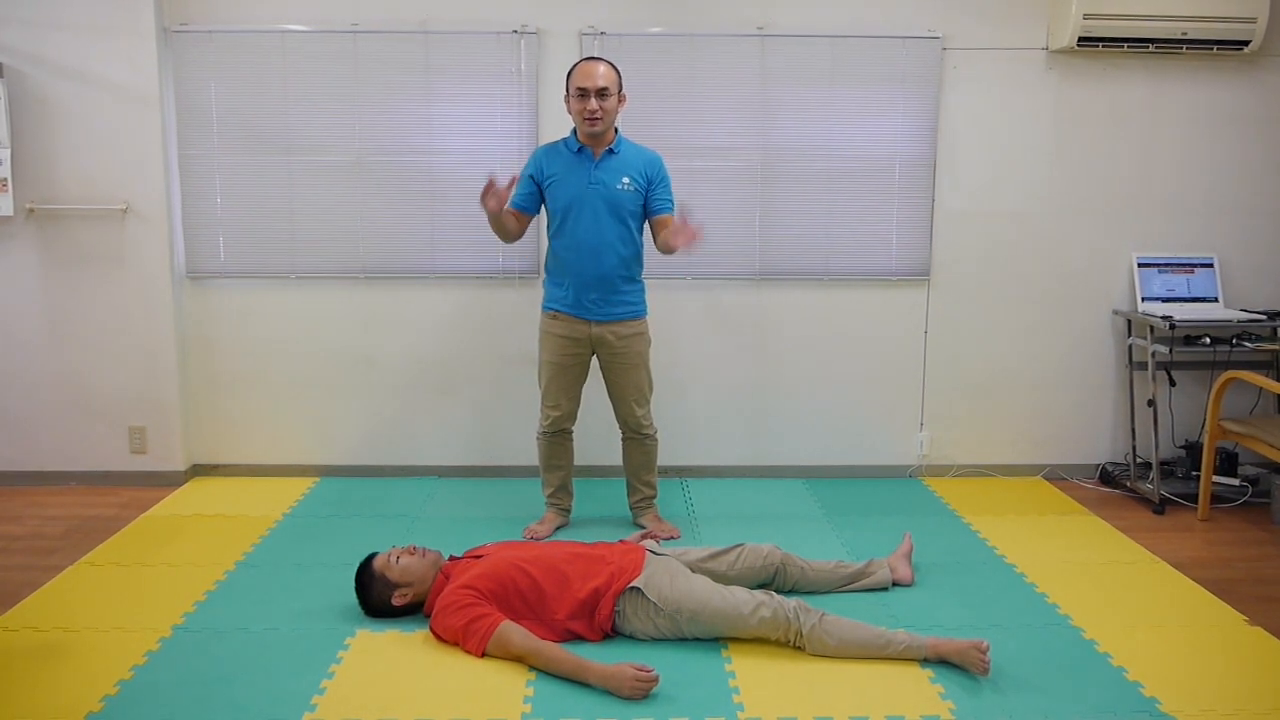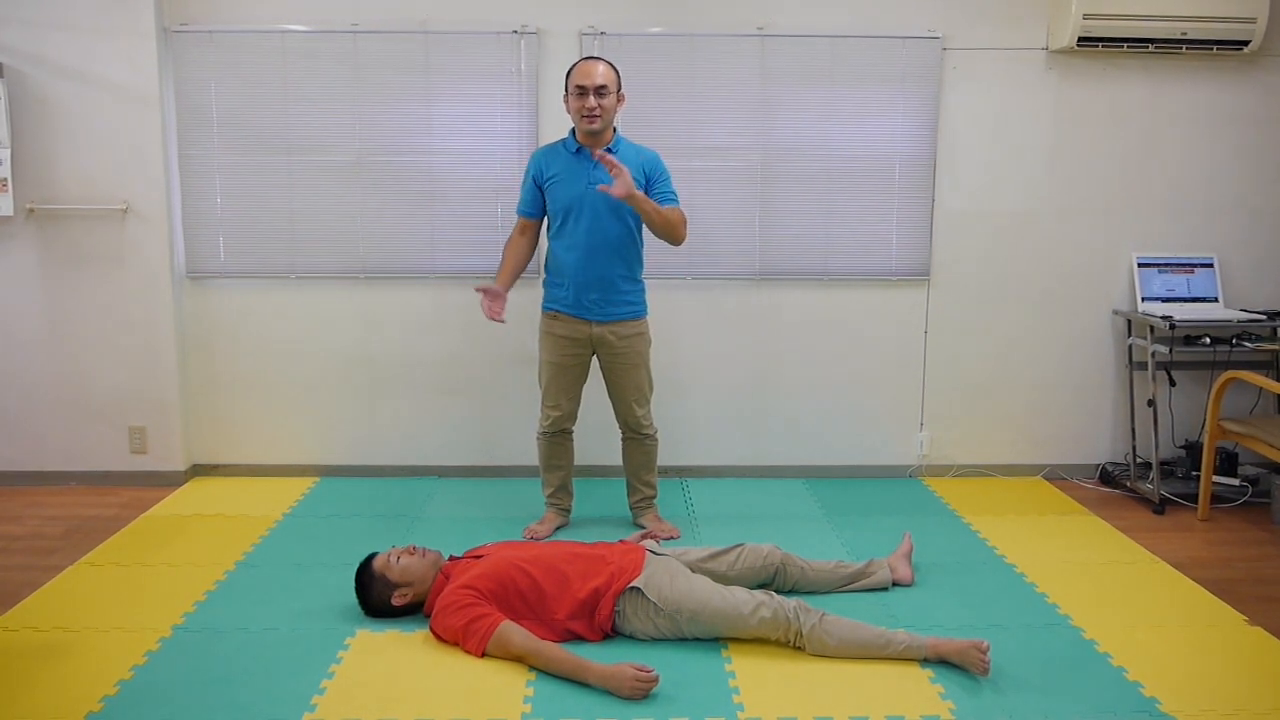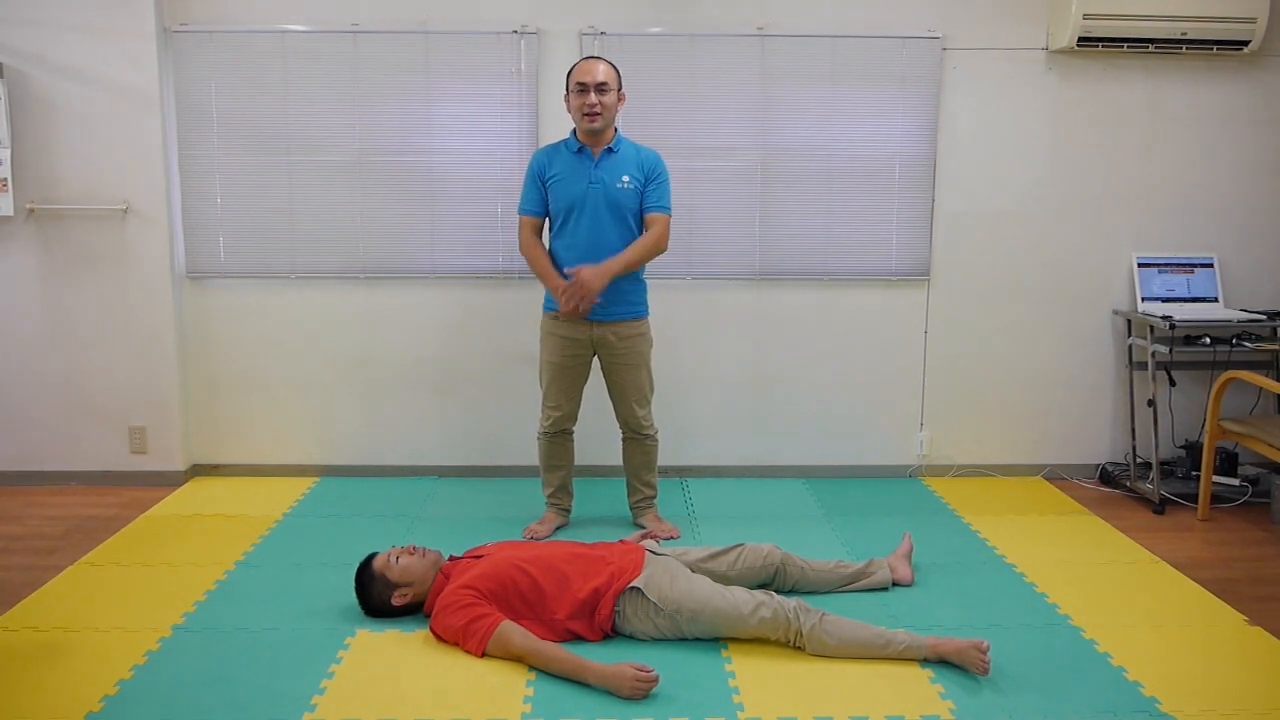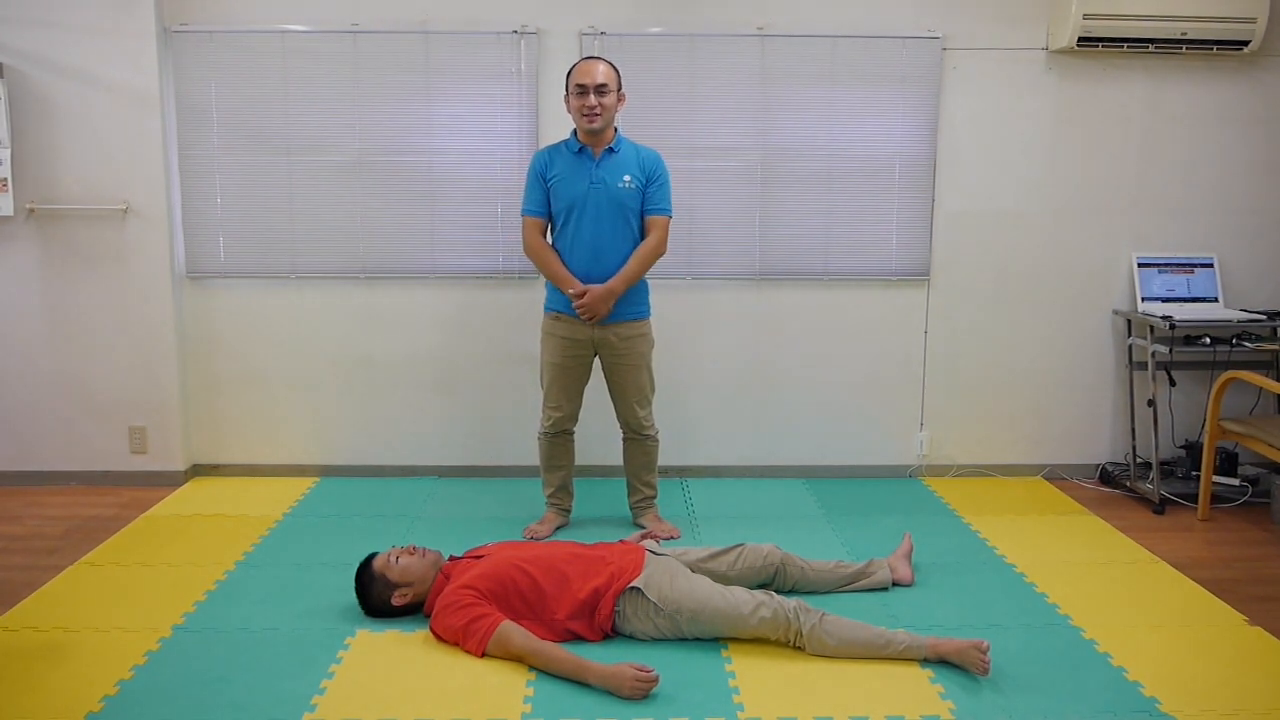
dt=0.4s
person 1, frame 1
left shoulder: (470, 559)
right shoulder: (453, 609)
right elbow: (524, 646)
left wrist: (622, 543)
right wrist: (601, 675)
left hip: (637, 560)
right hip: (633, 600)
left knee: (769, 560)
right knee: (784, 618)
left ankle: (886, 569)
right ankle: (934, 647)
person 1, frame 2
left shoulder: (470, 559)
right shoulder: (453, 610)
right elbow: (523, 646)
left wrist: (621, 543)
right wrist: (601, 675)
left hip: (637, 560)
right hip: (633, 600)
left knee: (769, 560)
right knee: (785, 618)
left ankle: (886, 569)
right ankle: (934, 647)
person 1, frame 3
left shoulder: (471, 558)
right shoulder: (453, 610)
right elbow: (524, 646)
left wrist: (620, 543)
right wrist: (601, 675)
left hip: (636, 560)
right hip: (633, 599)
left knee: (769, 559)
right knee: (785, 618)
left ankle: (886, 570)
right ankle: (934, 647)
person 1, frame 4
left shoulder: (470, 558)
right shoulder: (453, 611)
right elbow: (523, 646)
left wrist: (618, 542)
right wrist: (602, 675)
left hip: (637, 560)
right hip: (633, 601)
left knee: (768, 559)
right knee: (785, 618)
left ankle: (886, 570)
right ankle: (935, 647)
person 2, frame 1
left shoulder: (646, 163)
right shoulder: (544, 160)
left elbow: (664, 234)
right elbow: (513, 228)
left wrist: (673, 236)
right wrist: (498, 214)
left hip: (624, 318)
right hip: (561, 316)
left knee: (637, 422)
right knee: (554, 421)
left ankle: (645, 508)
right ankle: (556, 507)
person 2, frame 2
left shoulder: (646, 162)
right shoulder: (544, 162)
left elbow: (676, 232)
right elbow: (525, 233)
left wrist: (633, 196)
right wrist: (501, 285)
left hip: (626, 317)
right hip: (561, 316)
left knee: (638, 422)
right knee: (555, 421)
left ankle: (645, 507)
right ankle: (556, 508)
person 2, frame 3
left shoulder: (647, 162)
right shoulder: (545, 162)
left elbow: (657, 237)
right elbow: (528, 237)
left wrist: (601, 274)
right wrist: (559, 287)
left hip: (627, 317)
right hip: (562, 317)
left knee: (638, 423)
right knee: (555, 421)
left ankle: (645, 508)
right ankle: (556, 507)
person 2, frame 4
left shoulder: (647, 162)
right shoulder: (546, 162)
left elbow: (656, 240)
right elbow: (533, 239)
left wrist: (608, 292)
right wrist: (575, 290)
left hip: (629, 316)
right hip: (563, 316)
left knee: (638, 423)
right knee: (556, 422)
left ankle: (645, 508)
right ankle: (557, 507)
